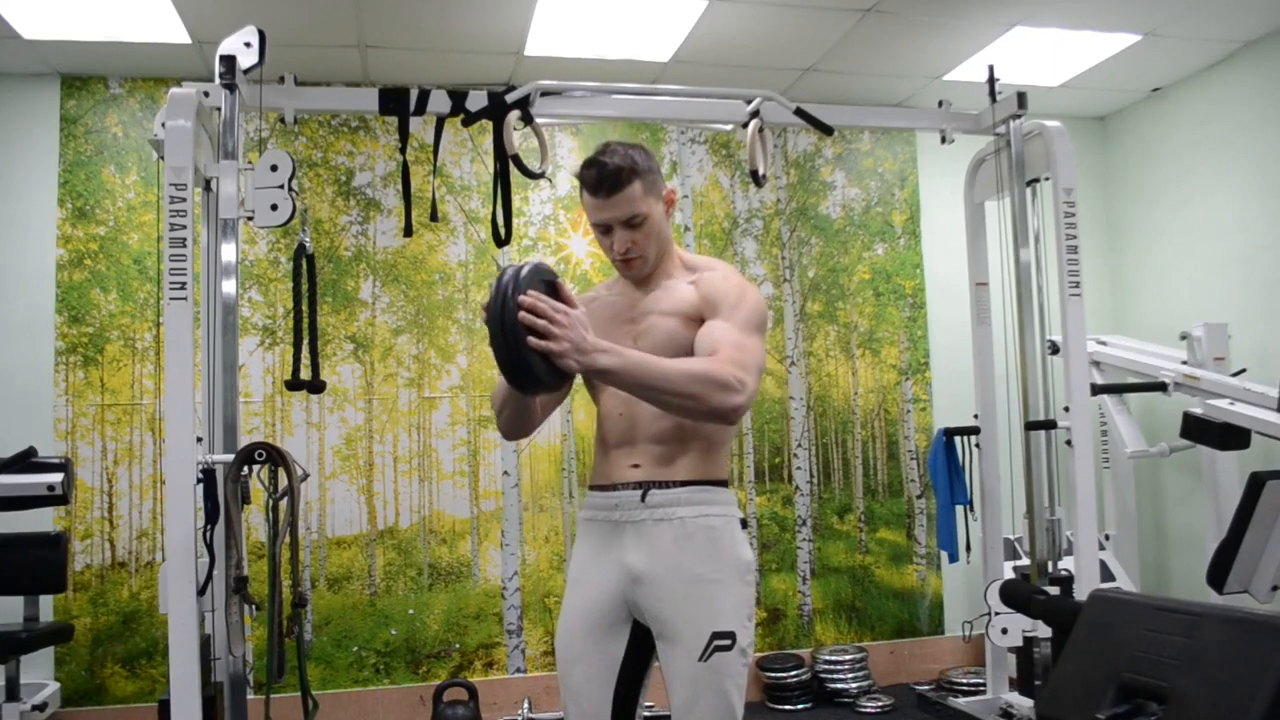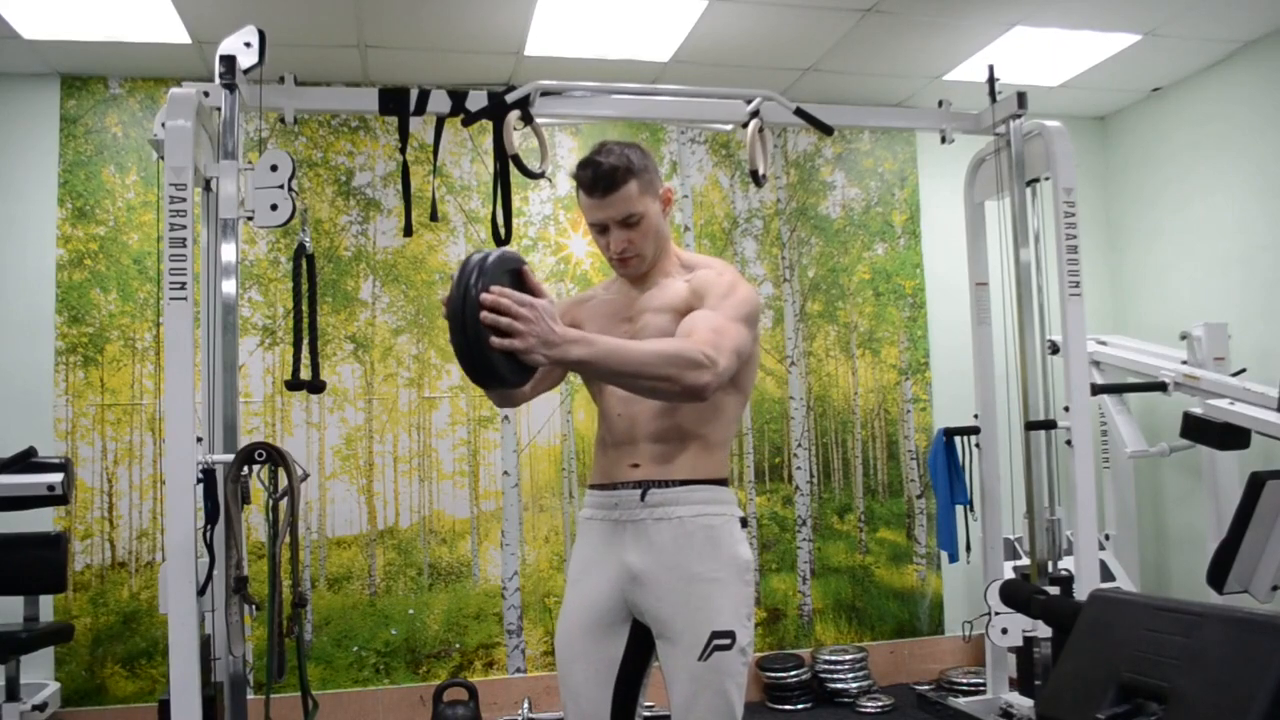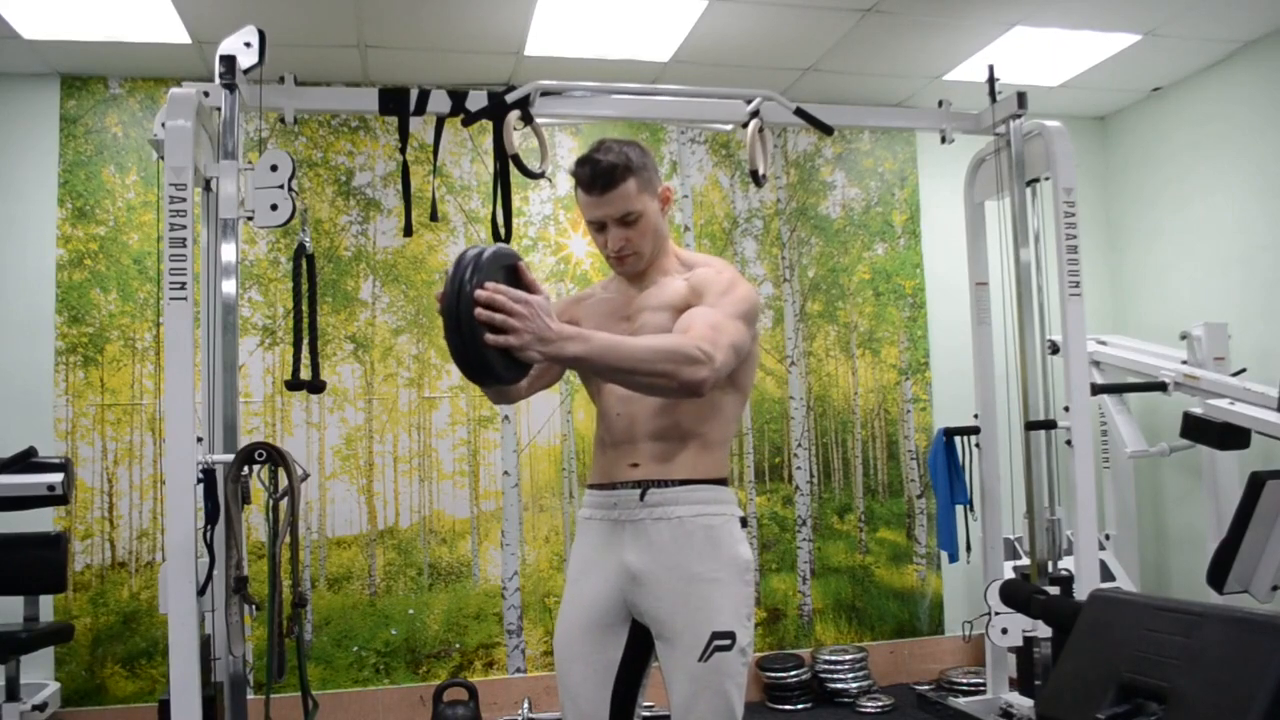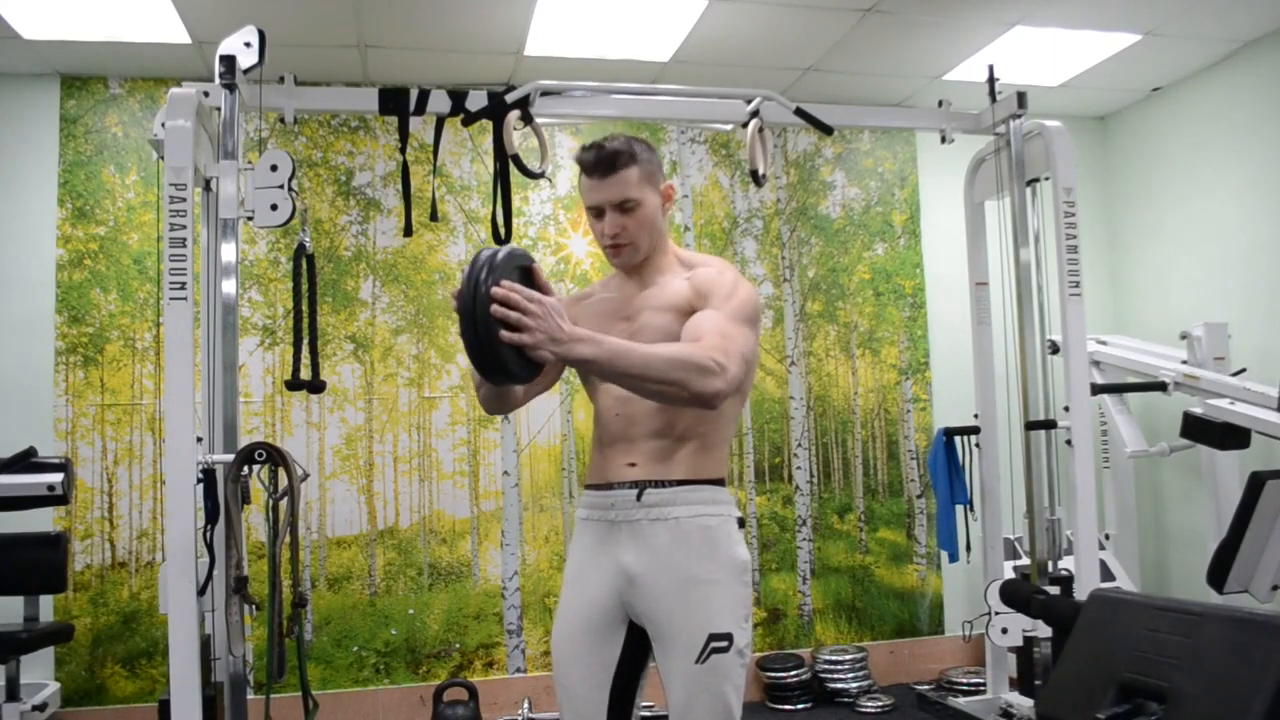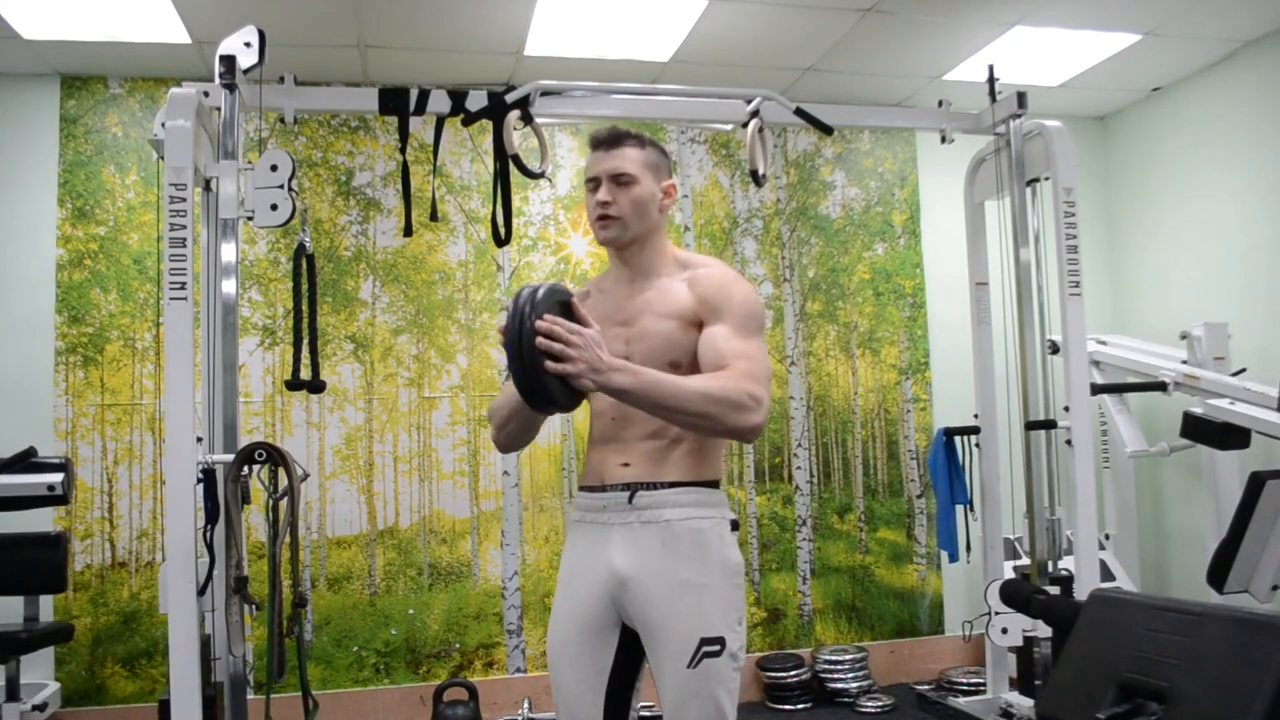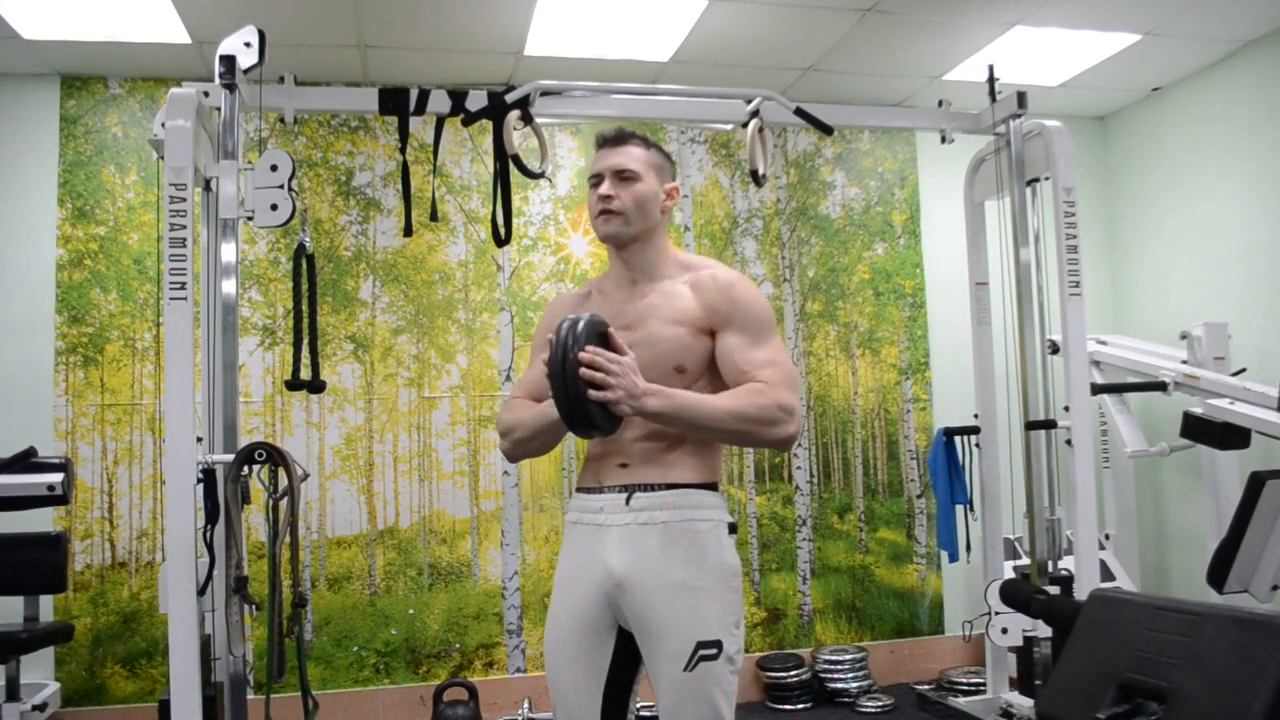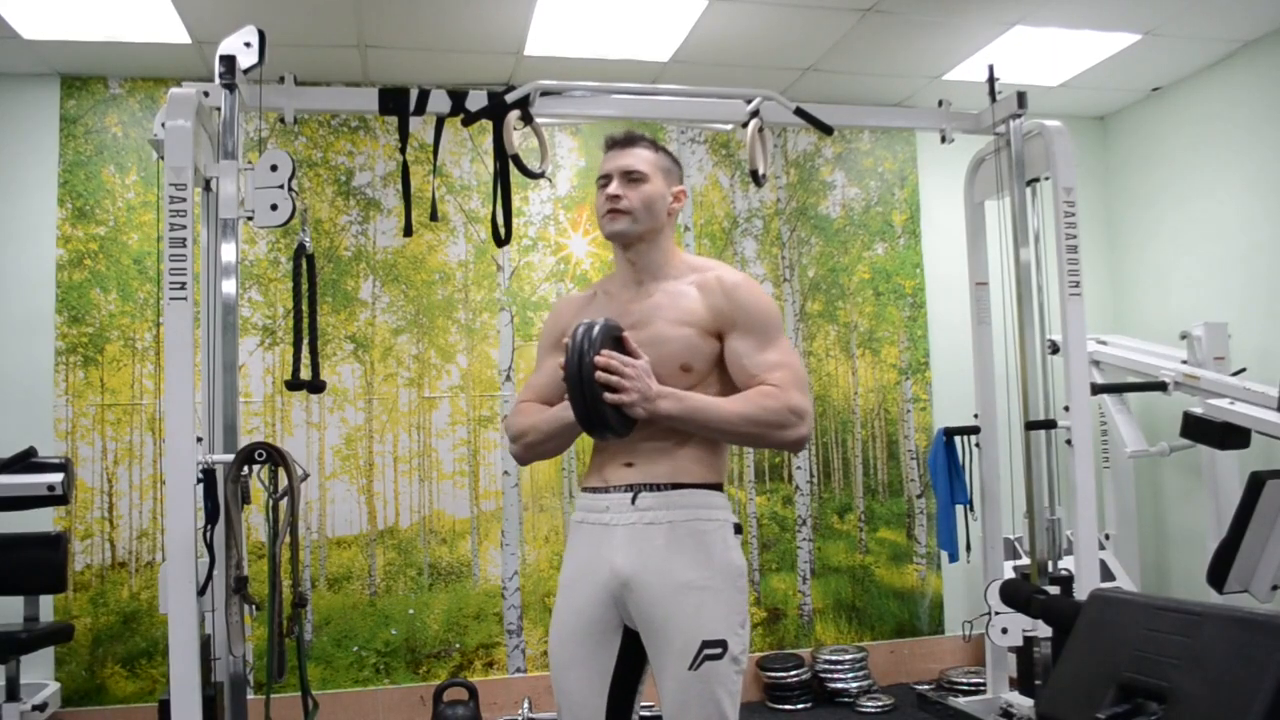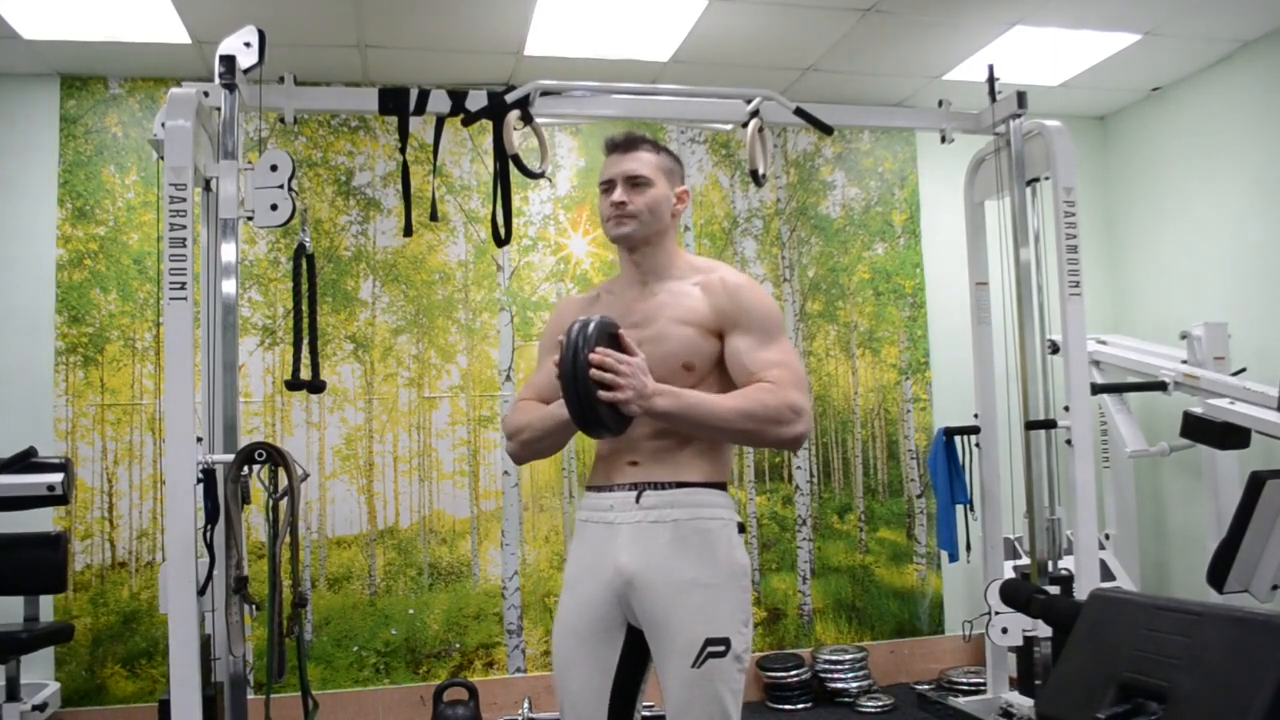
dt=0.3s
person 1, frame 1
left shoulder: (723, 290)
right shoulder: (583, 310)
left elbow: (728, 392)
right elbow: (517, 421)
left wrist: (594, 354)
left hip: (693, 528)
right hip: (601, 532)
person 1, frame 2
left shoulder: (719, 287)
right shoulder: (580, 309)
left elbow: (698, 372)
right elbow: (514, 390)
left wrist: (563, 344)
right wrist: (495, 344)
left hip: (692, 529)
right hip: (600, 531)
person 1, frame 3
left shoulder: (719, 285)
right shoulder: (581, 308)
left elbow: (694, 368)
right elbow: (510, 384)
left wrist: (558, 340)
right wrist: (491, 337)
left hip: (693, 529)
right hip: (600, 531)
person 1, frame 4
left shoulder: (720, 286)
right shoulder: (580, 307)
left elbow: (708, 378)
right elbow: (502, 398)
left wrist: (572, 342)
right wrist: (498, 340)
left hip: (690, 529)
right hip: (597, 532)
person 1, frame 5
left shoulder: (716, 288)
right shoulder: (571, 307)
left elbow: (747, 408)
right elbow: (504, 433)
left wrist: (612, 374)
left hip: (683, 530)
right hip: (591, 534)
person 1, frame 6
left shoulder: (719, 291)
right shoulder: (568, 311)
left elbow: (780, 415)
right elbow: (513, 436)
left wrist: (645, 397)
left hip: (682, 531)
right hip: (587, 534)
person 1, frame 7
left shoulder: (726, 293)
right shoulder: (572, 313)
left elbow: (792, 418)
right elbow: (522, 437)
left wrist: (659, 401)
left hip: (688, 531)
right hip: (592, 535)
person 1, frame 8
left shoulder: (728, 293)
right shoulder: (576, 313)
left elbow: (790, 416)
right elbow: (519, 437)
left wrist: (655, 397)
left hip: (692, 530)
right hip: (597, 533)
